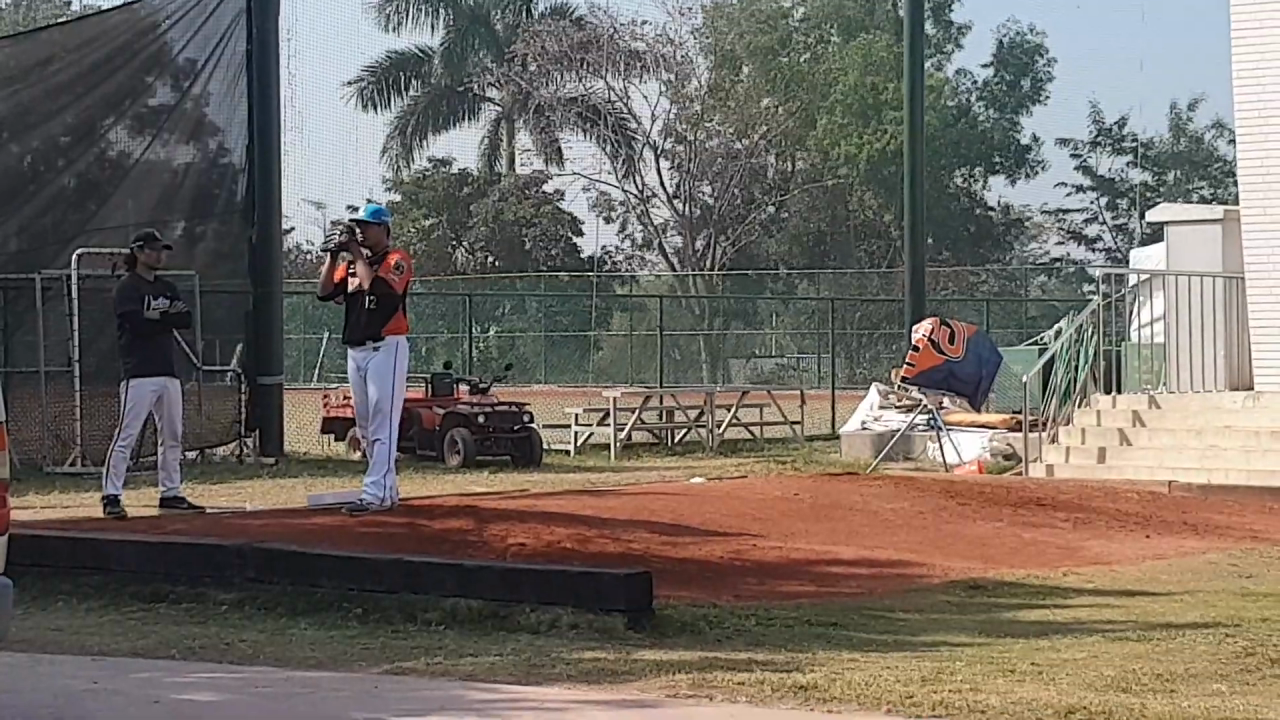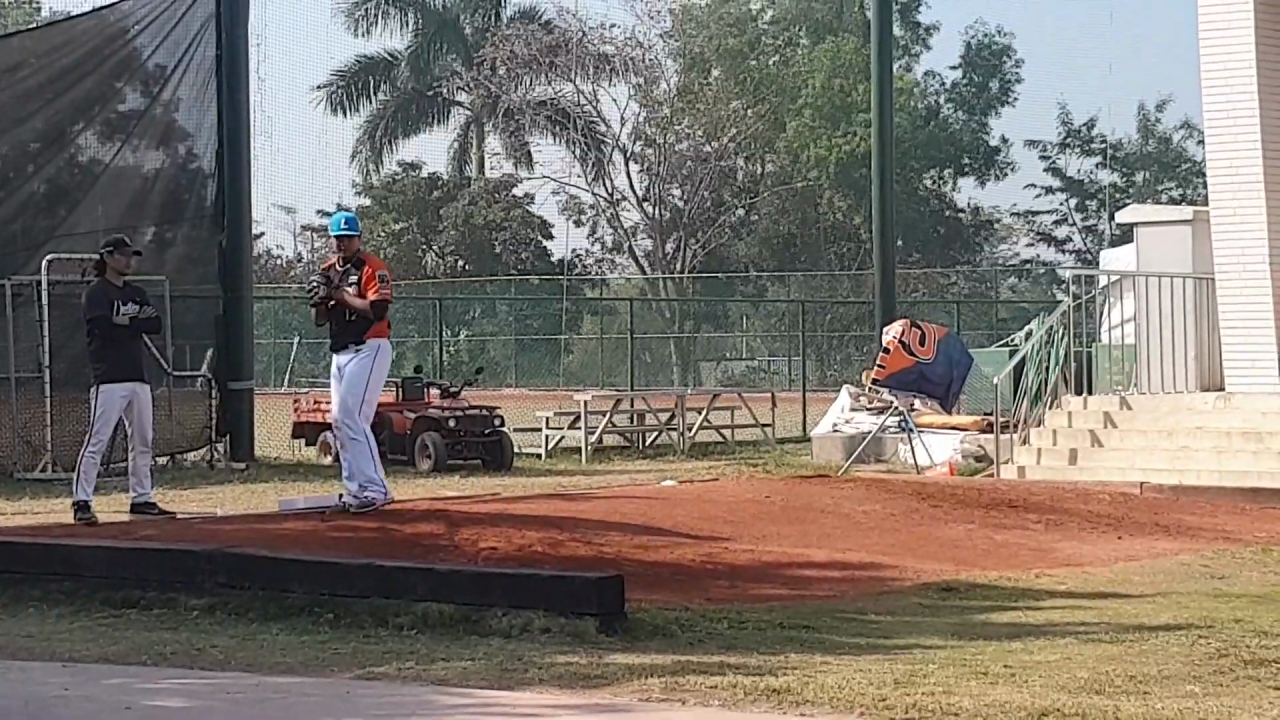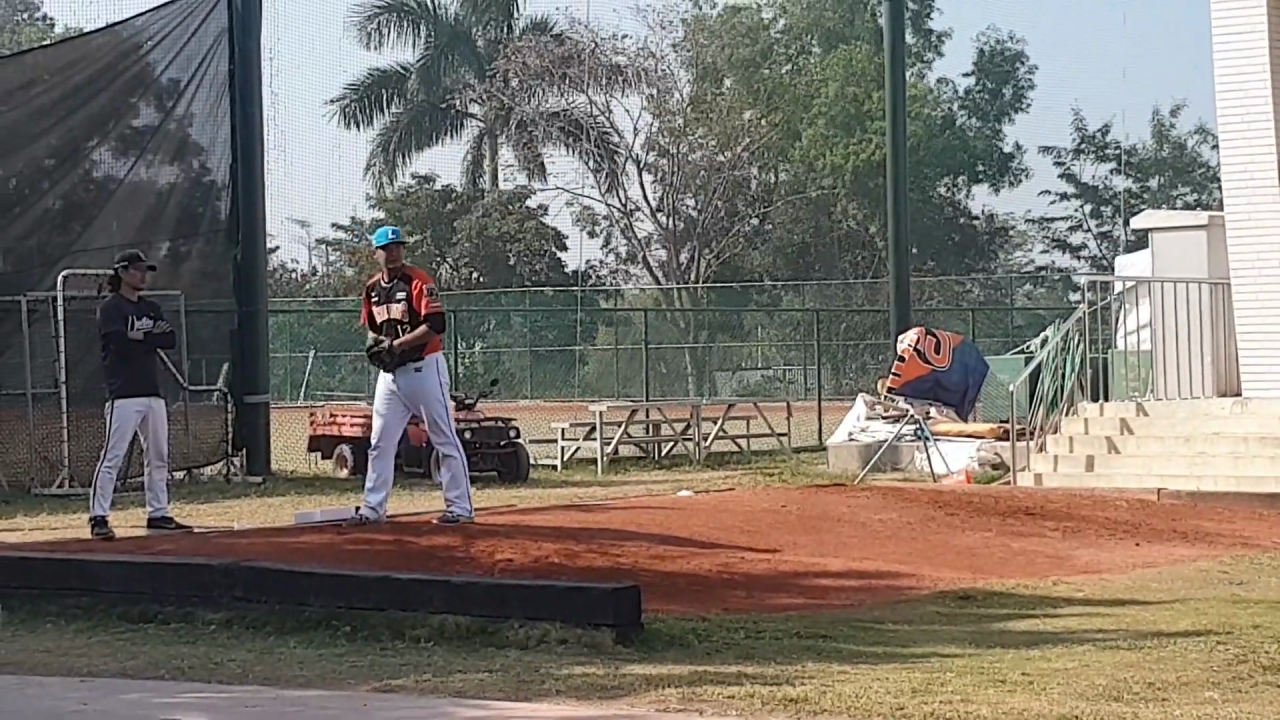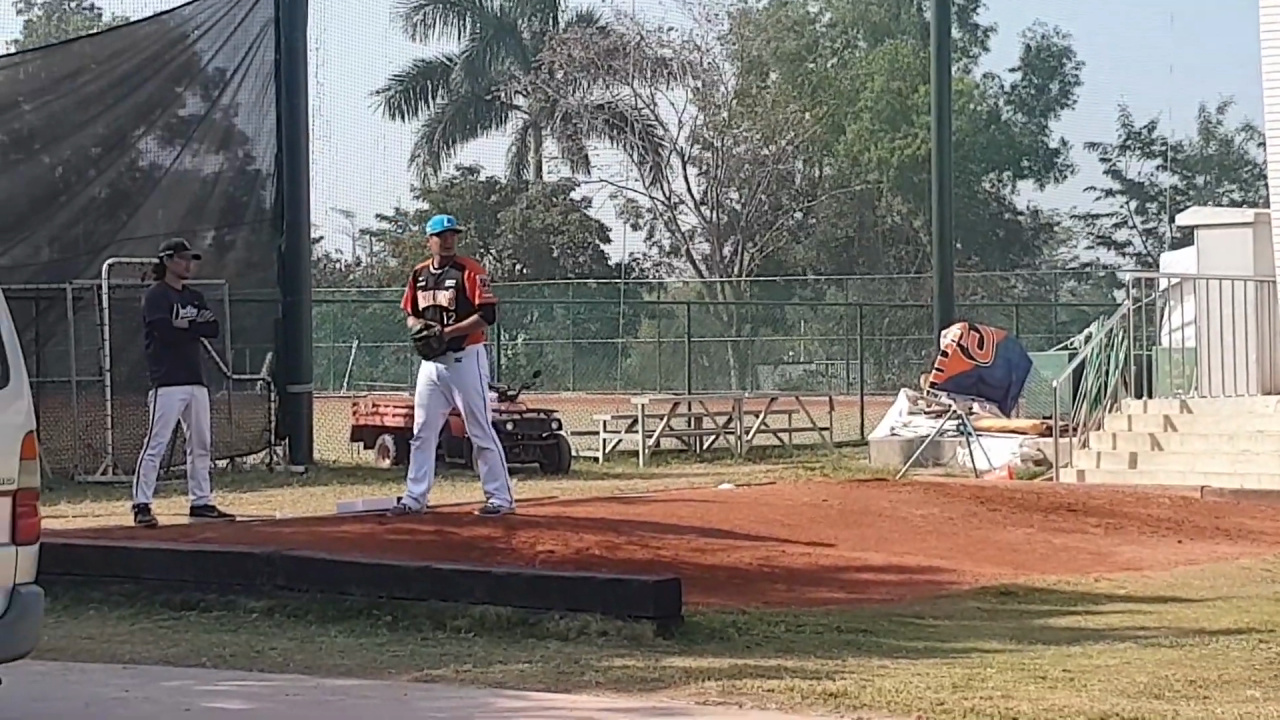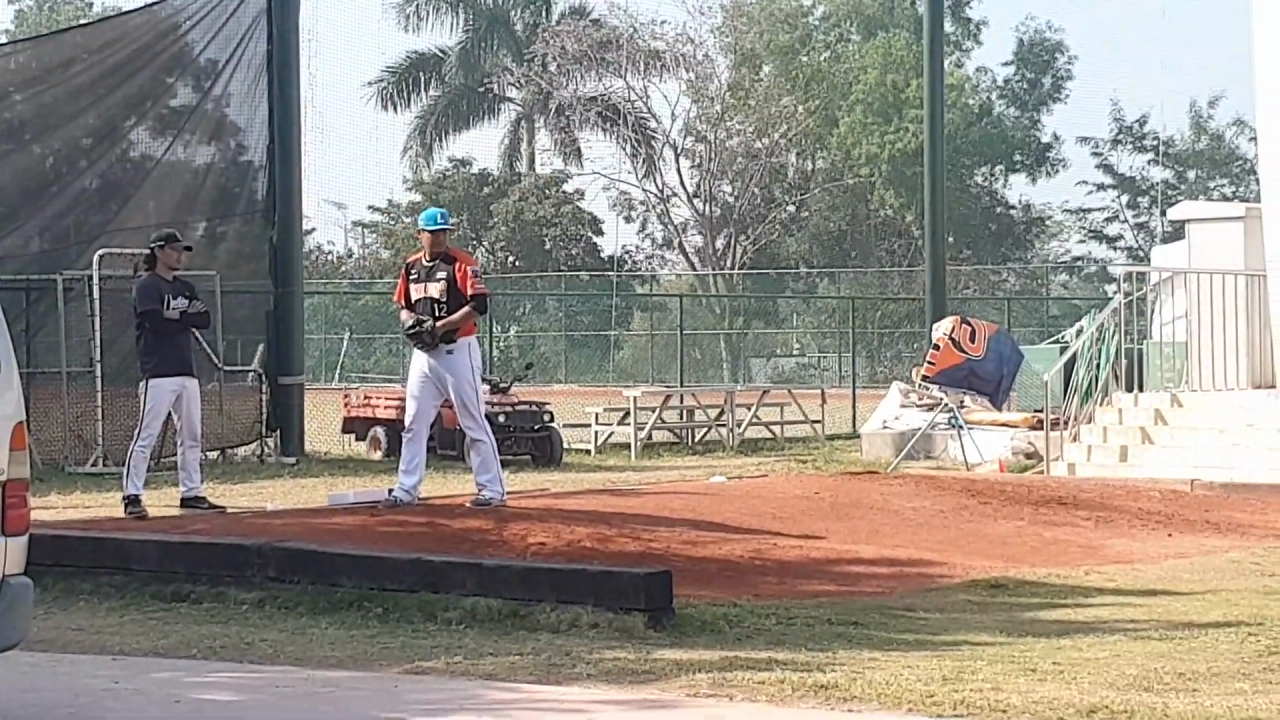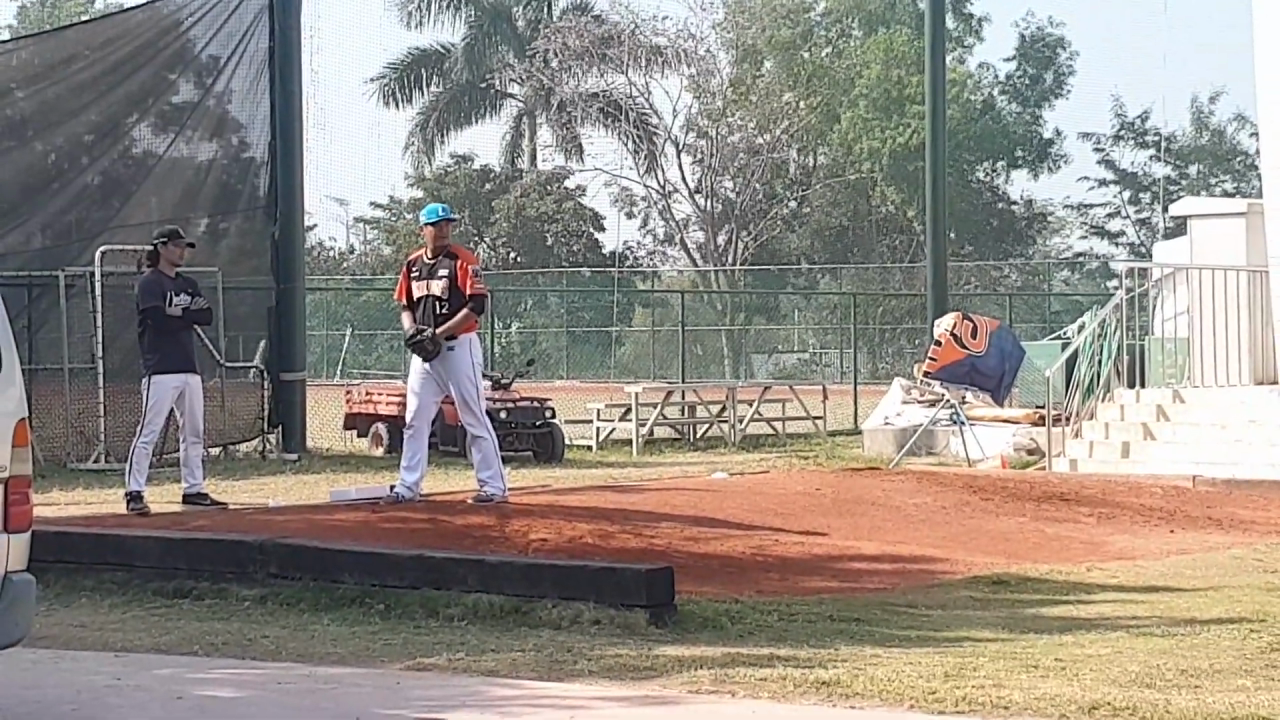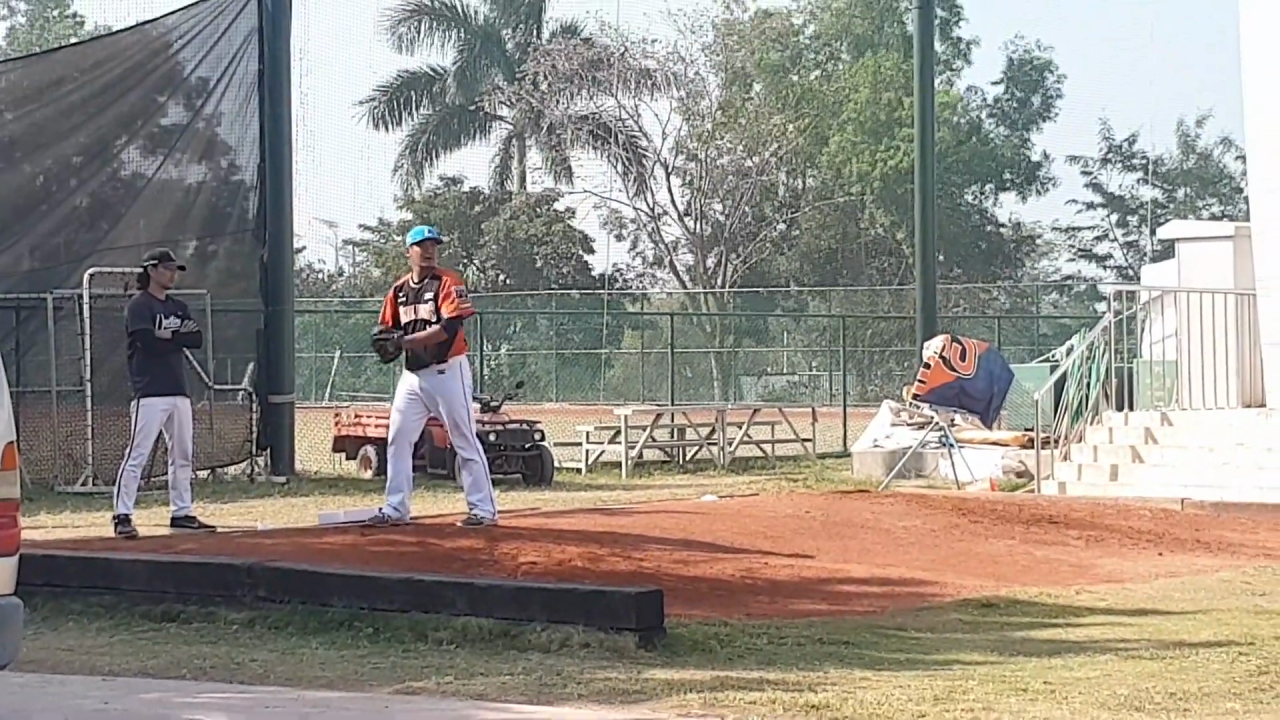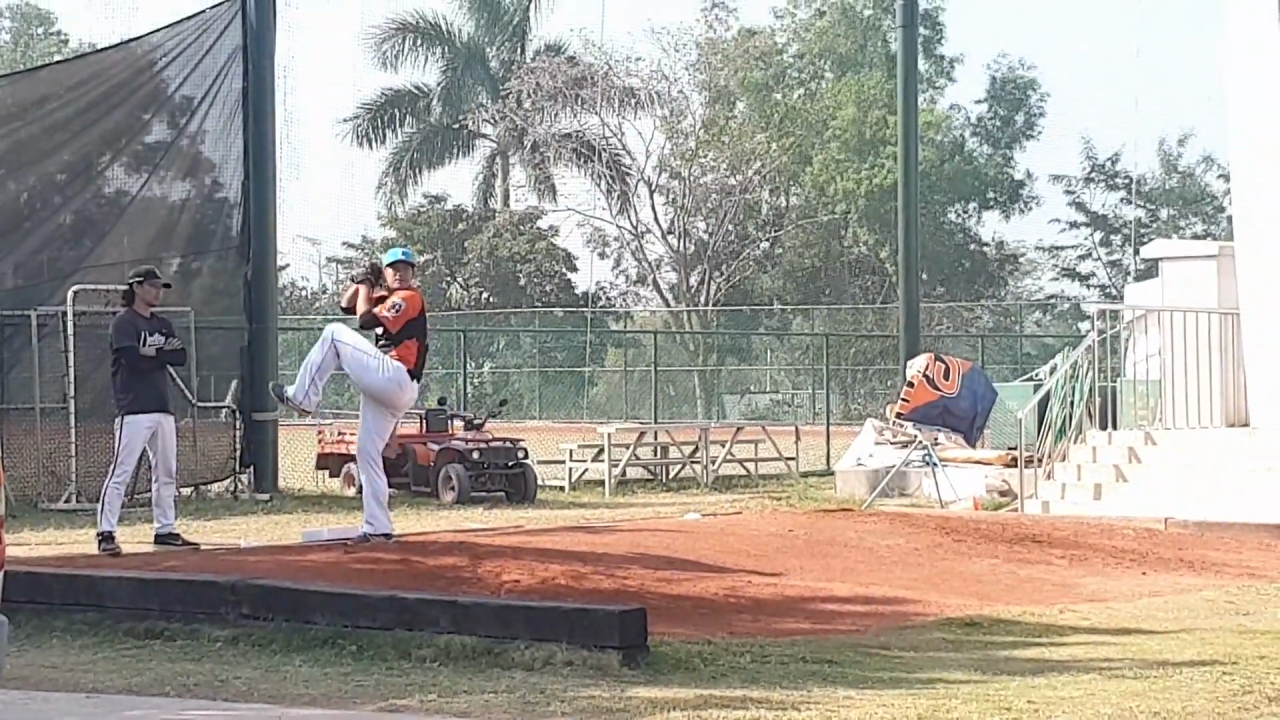
dt=0.5s
person 1, frame 1
left shoulder: (397, 259)
right shoulder: (353, 262)
left elbow: (374, 287)
right elbow: (325, 293)
left wrist: (355, 253)
right wrist: (333, 255)
left hip: (385, 349)
right hip: (356, 350)
left knee: (382, 424)
right knee: (365, 425)
left ankle: (376, 494)
right ankle: (386, 489)
person 1, frame 2
left shoulder: (373, 267)
right shoulder: (328, 272)
left elbow: (377, 311)
right elbow: (319, 320)
left wrist: (341, 292)
right wrist: (320, 299)
left hip: (368, 351)
right hip: (340, 354)
left knee: (351, 420)
right knee: (340, 424)
left ankle: (373, 489)
right ankle: (355, 493)
person 1, frame 3
left shoulder: (418, 281)
right shoulder: (372, 289)
left elbow: (436, 324)
left wrist: (398, 343)
right wrist: (377, 342)
left hip: (425, 368)
right hip: (391, 372)
left knee: (444, 439)
right knee: (380, 440)
left ankle: (461, 506)
right ankle: (373, 508)
person 1, frame 4
left shoulder: (470, 271)
right shoulder: (419, 274)
left elbow: (487, 315)
right elbow: (410, 314)
left wrist: (447, 331)
right wrist: (418, 326)
left hip: (465, 359)
right hip: (431, 361)
left knee: (480, 431)
right knee: (423, 432)
left ankle: (501, 497)
right ankle: (415, 498)
person 1, frame 5
left shoulder: (462, 262)
right shoulder: (411, 266)
left elbow: (479, 305)
right elbow: (403, 306)
left wrist: (439, 326)
right wrist: (410, 319)
left hip: (458, 351)
right hip: (423, 353)
left knee: (473, 422)
right knee: (414, 423)
left ankle: (493, 489)
right ankle: (406, 490)
person 1, frame 6
left shoulder: (463, 260)
right shoulder: (412, 264)
left elbow: (477, 306)
right elbow: (406, 306)
left wrist: (439, 333)
right wrist: (411, 329)
left hip: (458, 347)
left knee: (474, 418)
right knee: (415, 420)
left ankle: (494, 486)
right ankle: (407, 486)
person 1, frame 7
left shoulder: (449, 282)
right shoulder: (399, 289)
left elbow: (451, 327)
right elbow: (388, 329)
left wrist: (408, 341)
left hip: (448, 371)
right hip: (413, 374)
left knee: (464, 440)
right knee: (397, 438)
left ankle: (484, 509)
right ankle: (395, 509)
person 1, frame 8
left shoulder: (410, 297)
right shoulder: (387, 299)
left elbow: (366, 320)
right elbow: (346, 304)
left wrist: (365, 288)
right wrist: (360, 285)
left hip: (391, 376)
right hip: (386, 388)
left knee: (333, 332)
right knee: (367, 455)
left ankle: (302, 397)
right ankle: (378, 527)
person 2, frame 1
left shoulder: (168, 288)
right shoulder: (127, 287)
left elbow: (186, 320)
right elbow: (137, 324)
left wrist: (156, 317)
right wrist: (168, 316)
left hip: (168, 372)
right hip: (139, 373)
left knee: (172, 436)
right knee: (126, 435)
left ankle: (171, 494)
right ankle: (111, 496)
person 2, frame 2
left shoulder: (137, 293)
right shoulder: (96, 292)
left elbow: (156, 325)
right elbow: (106, 329)
left wrist: (127, 321)
right wrist: (138, 322)
left hip: (138, 377)
right hip: (109, 379)
left knee: (143, 442)
right knee: (96, 442)
left ankle: (141, 499)
right ankle: (81, 502)
person 2, frame 3
left shoulder: (152, 308)
right shoulder: (111, 307)
left elbow: (170, 340)
right elbow: (121, 344)
left wrist: (141, 337)
right wrist: (153, 338)
left hip: (153, 392)
right hip: (124, 394)
left knee: (158, 457)
right knee: (112, 457)
left ankle: (158, 514)
right ankle: (98, 517)
person 2, frame 4
left shoulder: (196, 297)
right shoulder: (156, 295)
left elbow: (213, 329)
right elbow: (166, 332)
left wrist: (186, 325)
right wrist: (197, 325)
left hip: (196, 381)
right hip: (167, 383)
left knee: (201, 445)
right knee: (156, 445)
left ankle: (201, 502)
right ankle: (141, 505)
person 2, frame 5
left shoulder: (186, 288)
right shoulder: (146, 286)
left elbow: (205, 319)
right elbow: (157, 323)
left wrist: (177, 316)
right wrist: (187, 317)
left hip: (187, 372)
right hip: (158, 374)
left knee: (191, 436)
right knee: (146, 436)
left ankle: (191, 494)
right ankle: (132, 496)
person 2, frame 6
left shoulder: (189, 284)
right shoulder: (149, 283)
left elbow: (207, 316)
right elbow: (160, 320)
left wrist: (179, 313)
right wrist: (190, 313)
left hip: (189, 368)
right hip: (161, 370)
left knee: (194, 433)
right knee: (149, 432)
left ankle: (194, 490)
right ankle: (134, 493)
person 2, frame 7
left shoulder: (179, 307)
right shoulder: (138, 305)
left elbow: (197, 339)
right elbow: (149, 343)
left wrist: (169, 335)
right wrist: (180, 337)
left hip: (179, 391)
right hip: (150, 393)
left knee: (183, 456)
right knee: (137, 455)
left ankle: (182, 513)
right ankle: (122, 516)
person 2, frame 8
left shoulder: (163, 324)
right shoulder: (123, 322)
left elbow: (181, 357)
right elbow: (133, 360)
left wrist: (153, 353)
right wrist: (163, 354)
left hip: (163, 408)
right hip: (134, 410)
left knee: (166, 473)
right knee: (121, 472)
left ankle: (165, 530)
right ankle: (106, 533)
